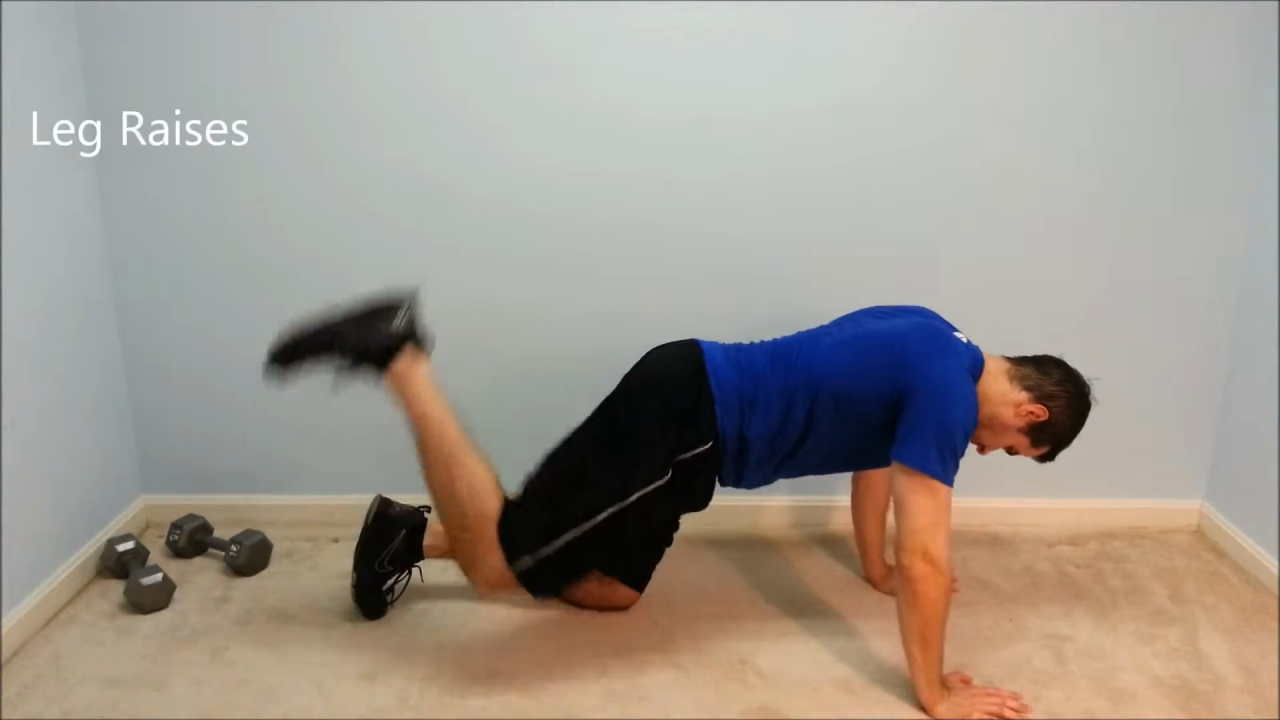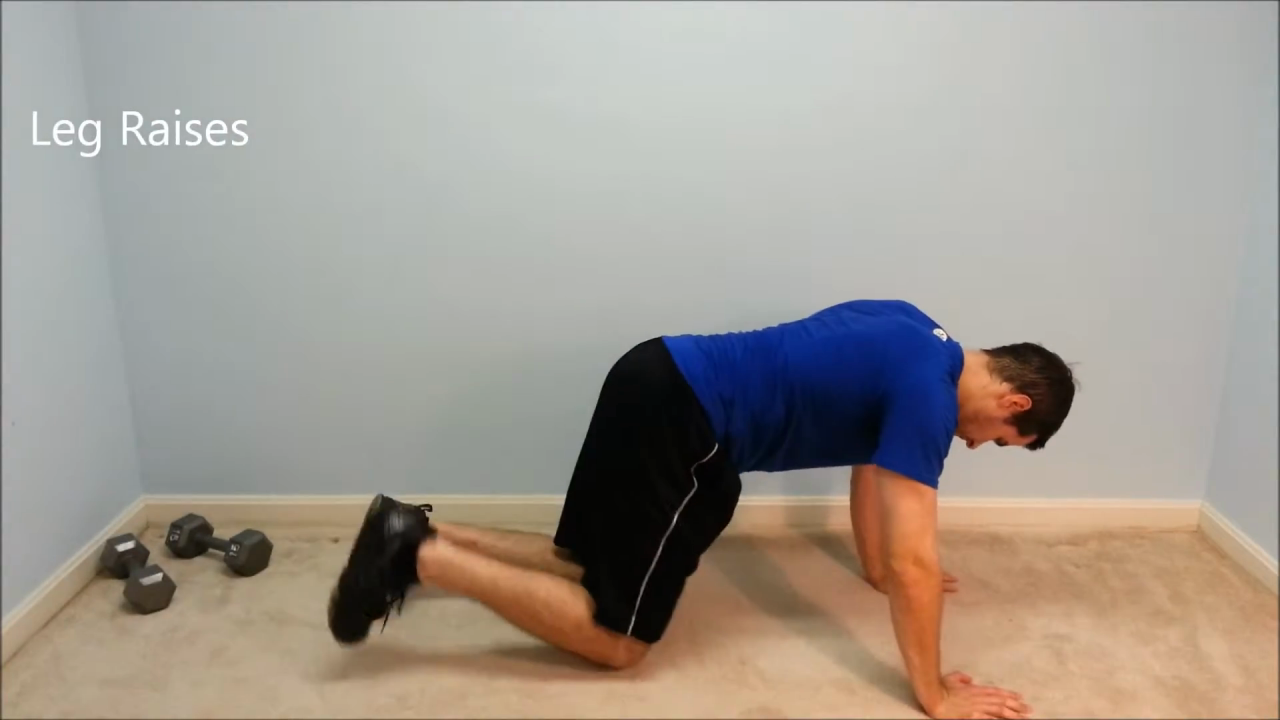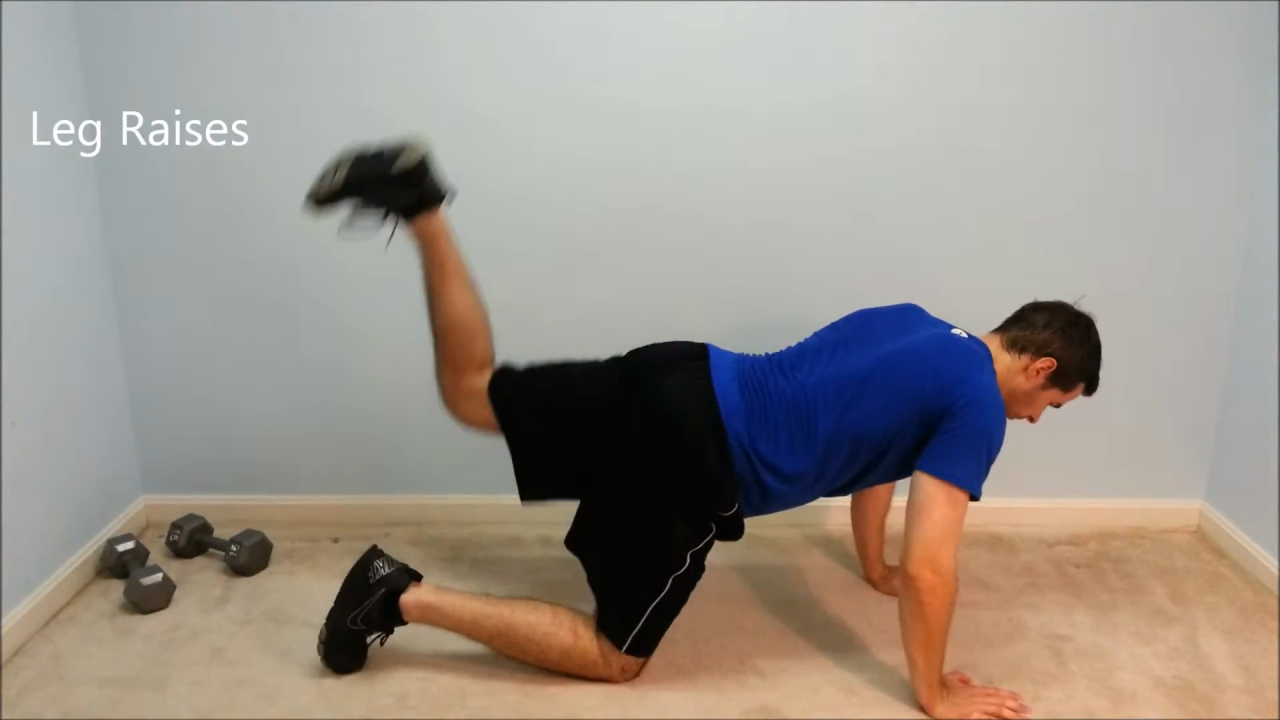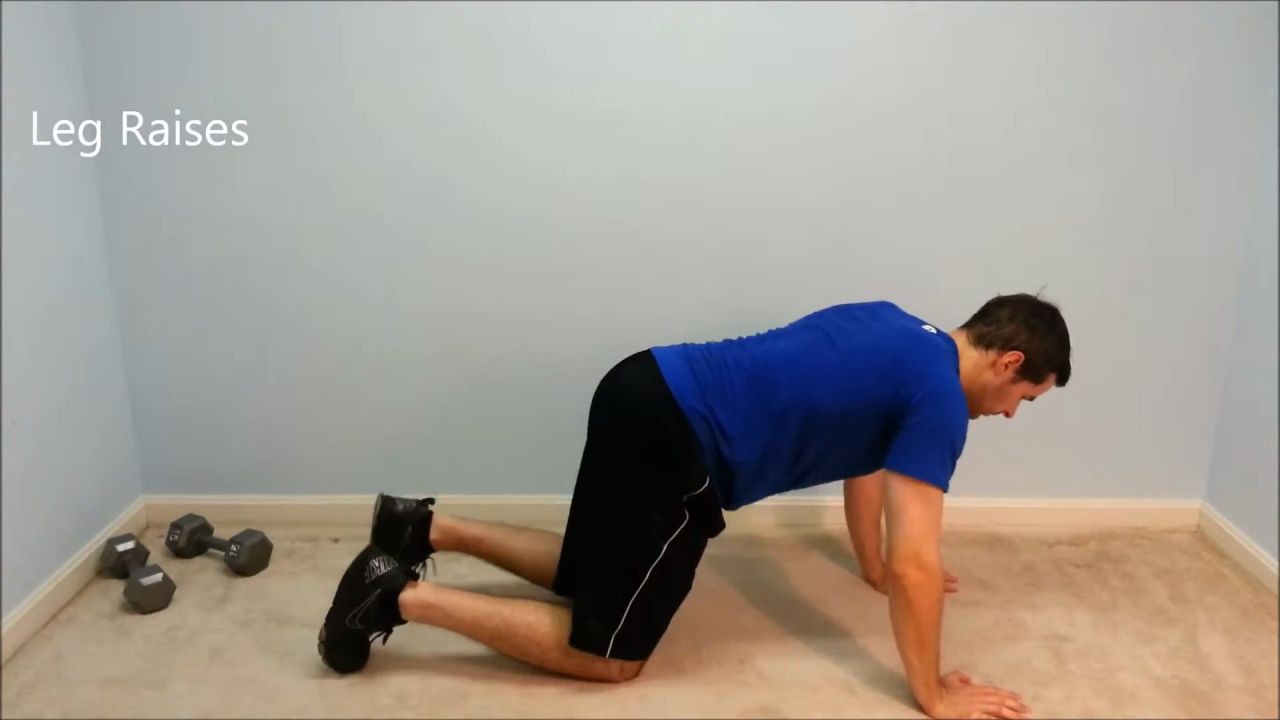
dt=1s
person 1, frame 1
left shoulder: (933, 350)
right shoulder: (949, 394)
left elbow: (872, 450)
right elbow: (925, 561)
left wrist: (875, 566)
left hip: (685, 396)
right hip: (683, 419)
left knee: (609, 587)
right knee: (502, 564)
left ankle: (416, 533)
right ankle: (402, 353)
person 1, frame 2
left shoulder: (916, 336)
right shoulder: (927, 392)
left elbow: (868, 452)
right elbow: (913, 561)
left wrist: (875, 565)
left hip: (662, 382)
right hip: (674, 420)
left knee: (588, 568)
right knee: (613, 639)
left ankle: (422, 536)
right ankle: (424, 553)
person 1, frame 3
left shoulder: (919, 331)
right shoulder: (974, 406)
right elbow: (928, 569)
left wrist: (873, 568)
left hip: (677, 376)
right hip: (685, 455)
left knee: (472, 392)
right knee: (612, 656)
left ankle: (420, 202)
right ankle: (408, 598)
person 1, frame 4
left shoulder: (901, 332)
right shoulder: (938, 395)
left elbow: (862, 447)
right elbow: (916, 569)
left wrist: (873, 566)
left hip: (647, 392)
right hip: (666, 440)
left knee: (600, 572)
right knee: (608, 654)
left ankle: (431, 528)
right ankle: (404, 595)
